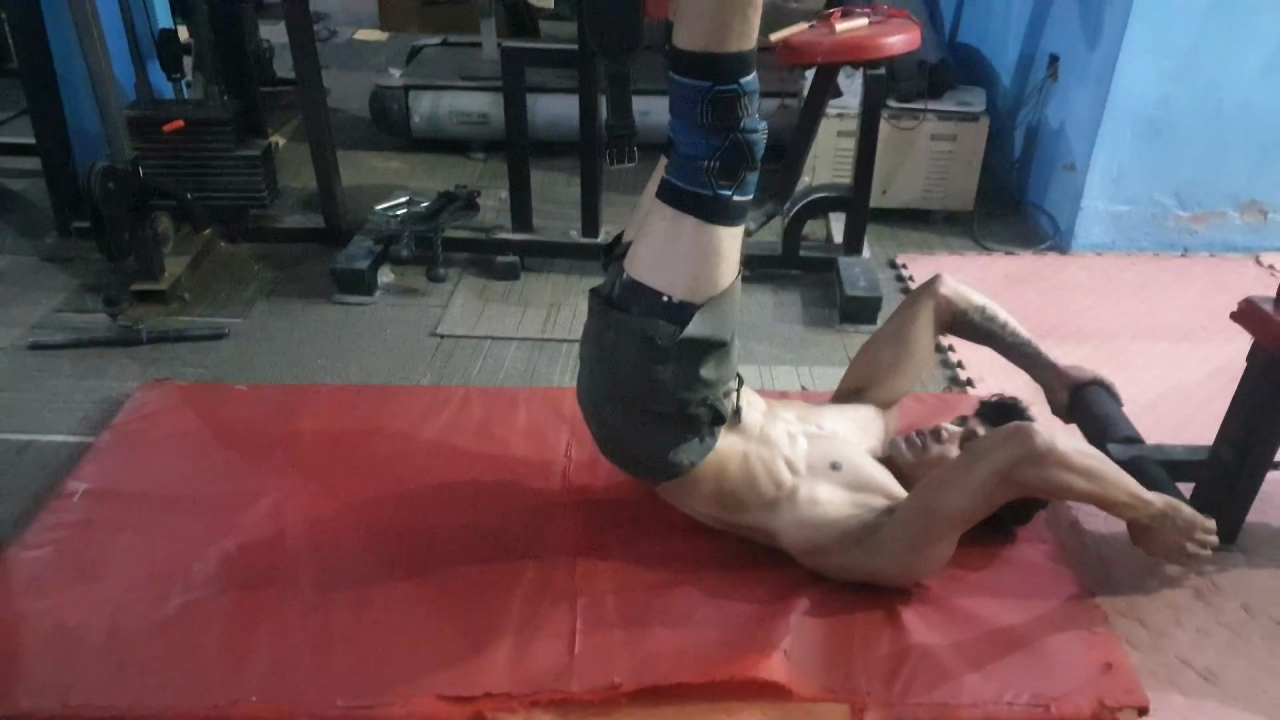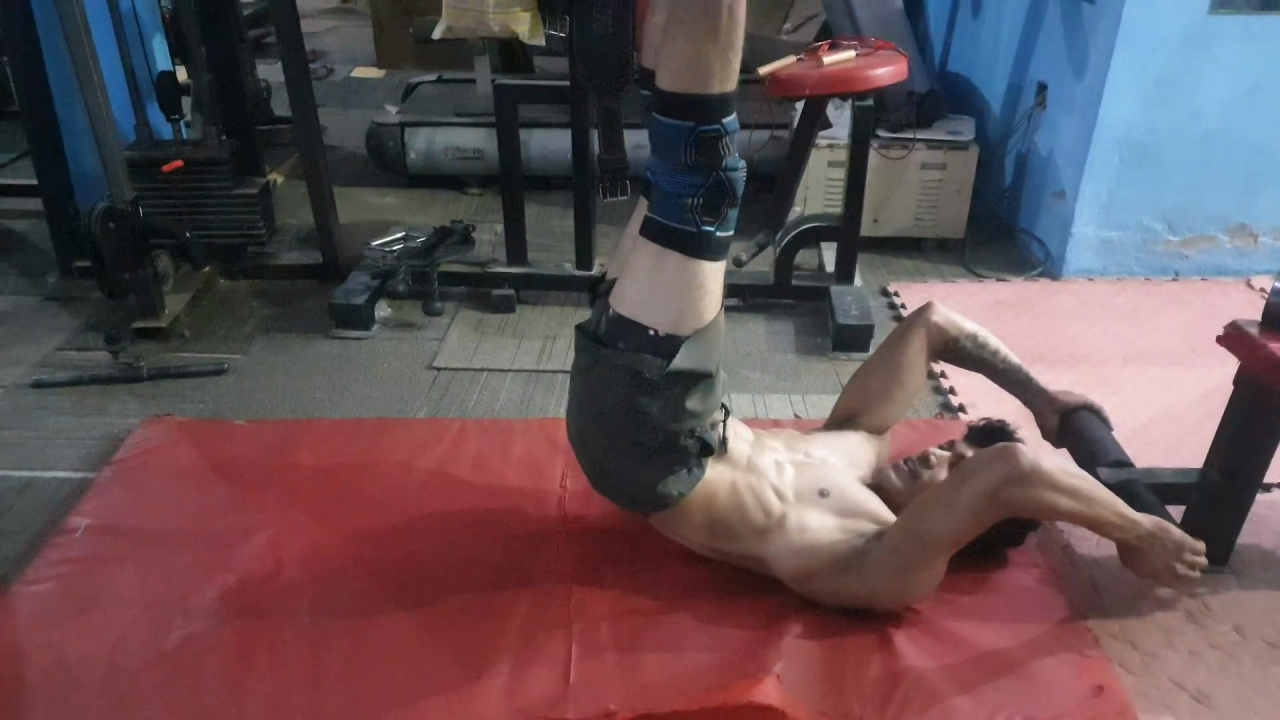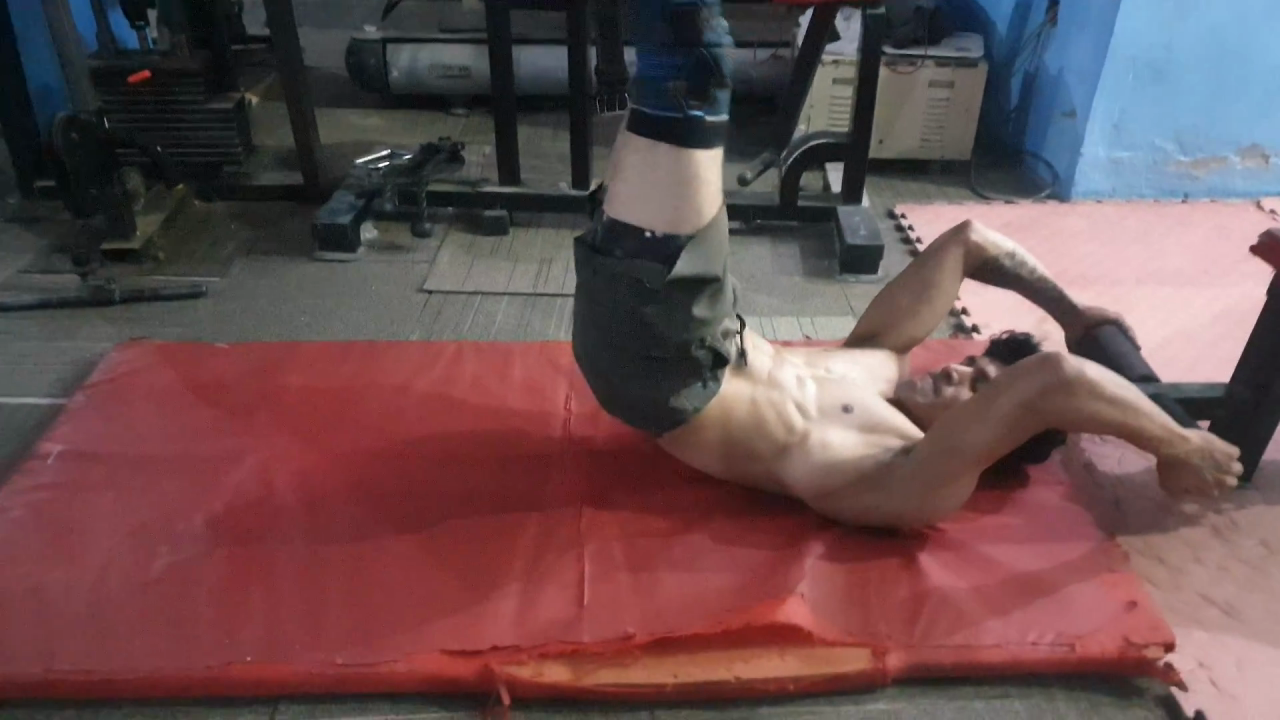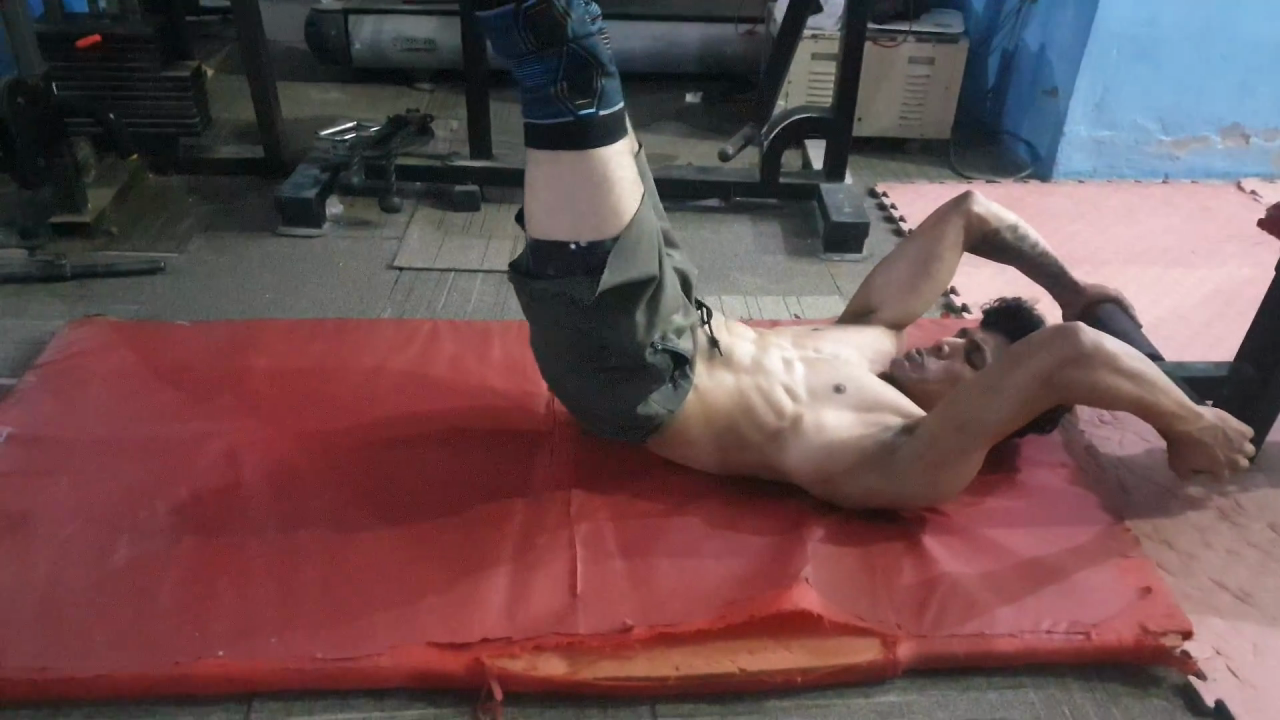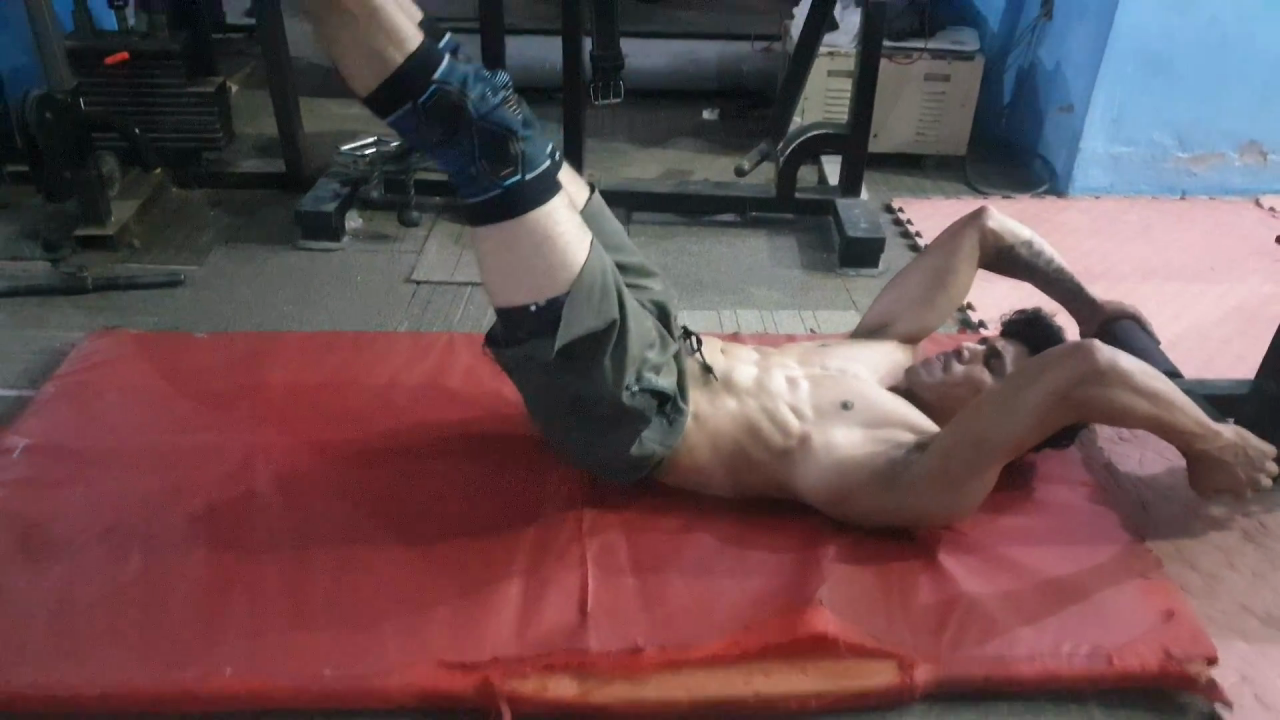
dt=1s
person 1, frame 1
right shoulder: (867, 423)
right elbow: (941, 296)
left wrist: (1149, 513)
right wrist: (1050, 372)
left hip: (654, 408)
right hip: (650, 370)
person 1, frame 2
left shoulder: (896, 571)
right shoulder: (858, 449)
right elbow: (931, 324)
left wrist: (1139, 534)
right wrist: (1041, 398)
left hip: (643, 440)
right hip: (637, 405)
person 1, frame 3
left shoulder: (925, 487)
right shoulder: (878, 367)
right elbow: (968, 241)
left wrist: (1180, 448)
right wrist: (1072, 313)
left hip: (654, 357)
right hip: (647, 316)
person 1, frame 4
left shoulder: (926, 464)
right shoulder: (874, 342)
right elbow: (970, 213)
left wrist: (1190, 428)
right wrist: (1074, 290)
left hip: (632, 372)
right hip: (684, 331)
person 1, frame 5
left shoulder: (941, 480)
right shoulder: (891, 356)
left elbow: (1080, 371)
right elbow: (983, 228)
right wrist: (1089, 303)
left hip: (626, 409)
right hip: (672, 352)
left knee: (496, 144)
right knee: (511, 145)
